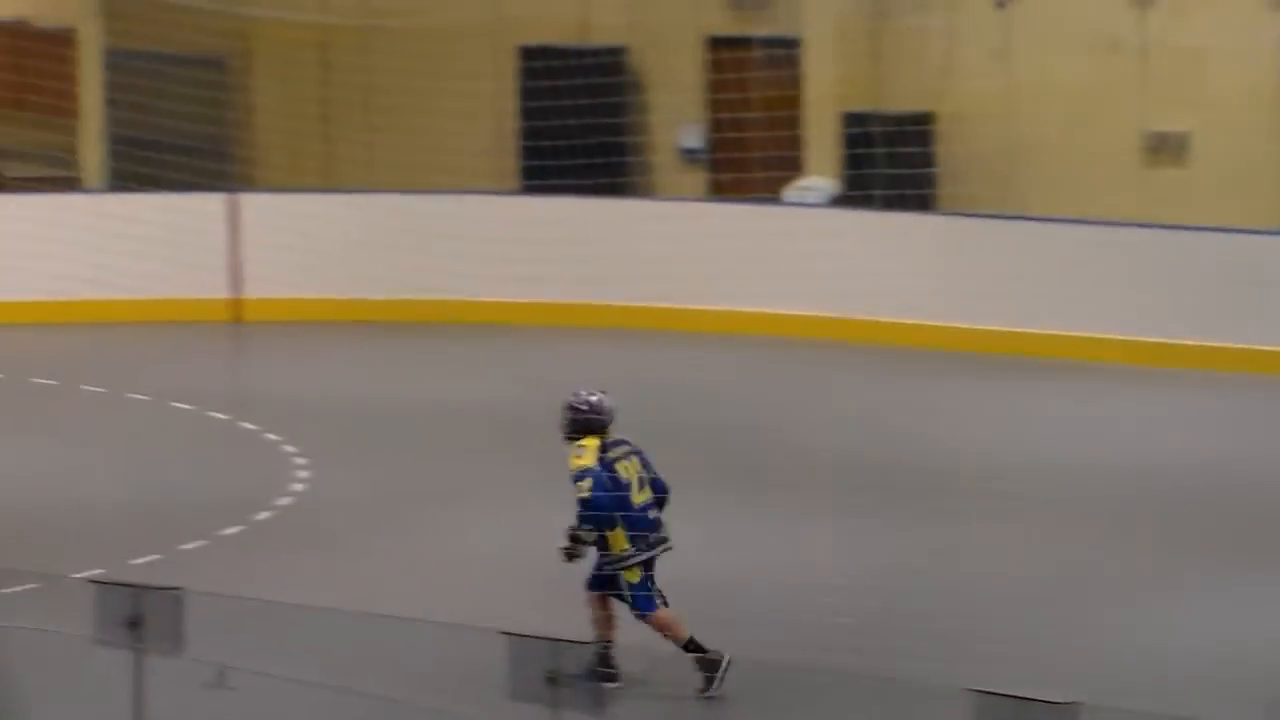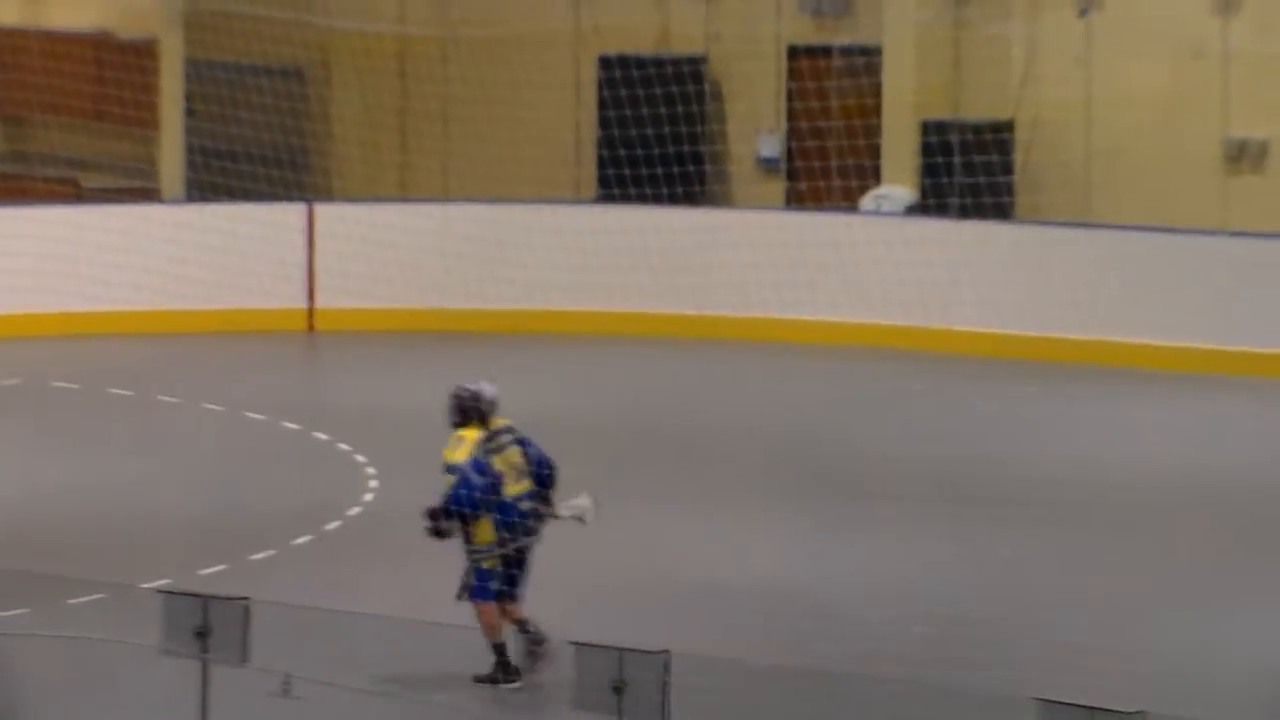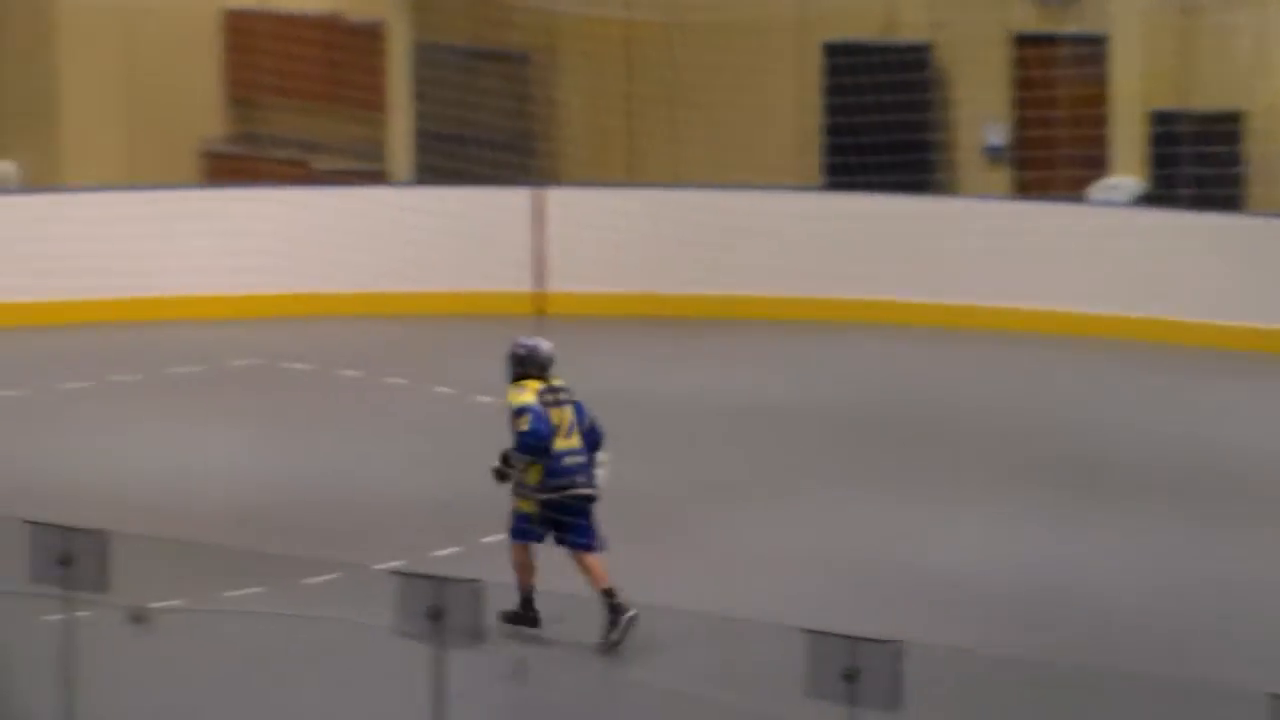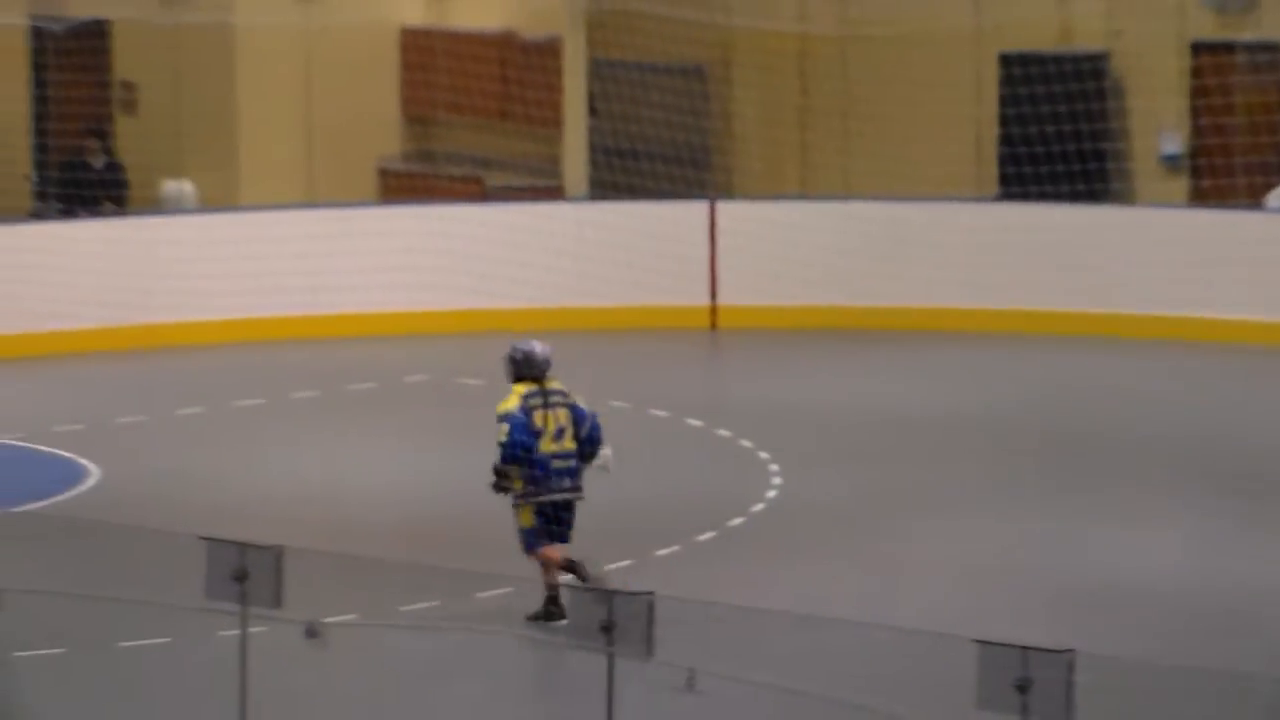
dt=0.5s
person 1, frame 1
left shoulder: (583, 456)
right shoulder: (624, 446)
left elbow: (595, 504)
right elbow: (660, 488)
left wrist: (579, 540)
left hip: (626, 544)
right hip: (649, 534)
left knee: (649, 610)
right knee: (597, 592)
left ankle: (708, 659)
right ankle: (604, 664)
person 1, frame 2
left shoulder: (462, 447)
right shoulder: (507, 431)
left elbow: (462, 496)
right elbow: (543, 468)
left wrist: (442, 522)
right wrist: (538, 506)
left hip: (491, 535)
right hip: (522, 527)
left knee: (483, 599)
right knee: (498, 596)
left ankle: (505, 668)
right ankle: (529, 633)
person 1, frame 3
left shoulder: (523, 396)
right shoulder: (561, 391)
left elbow: (535, 434)
right elbow: (592, 435)
left wrist: (511, 465)
left hip: (542, 485)
right hip: (577, 482)
left knee: (520, 541)
right knee: (584, 552)
left ankle: (527, 610)
right ankle: (616, 609)
person 1, frame 4
left shoulder: (513, 401)
right shoulder: (563, 394)
left elbow: (514, 443)
right elbow: (591, 433)
left wrist: (504, 477)
right wrist: (579, 461)
left hip: (533, 486)
right hip: (567, 484)
left knee: (536, 547)
right knee: (548, 542)
left ankle: (576, 568)
right ankle: (552, 605)
